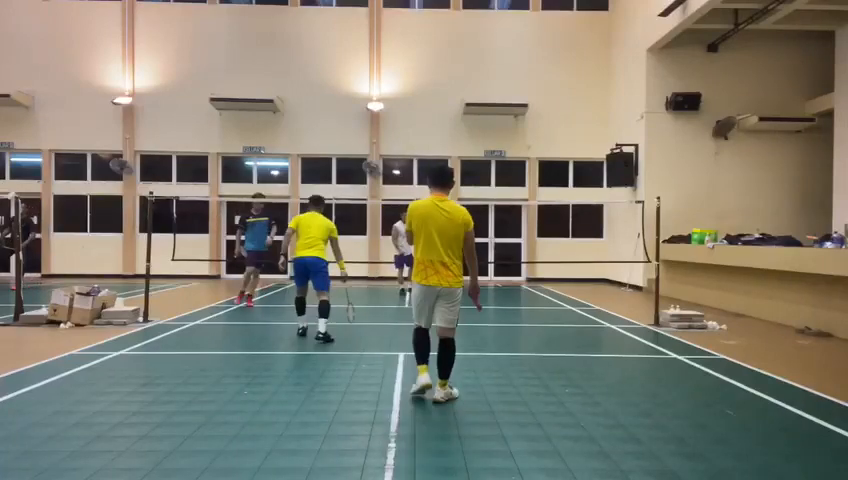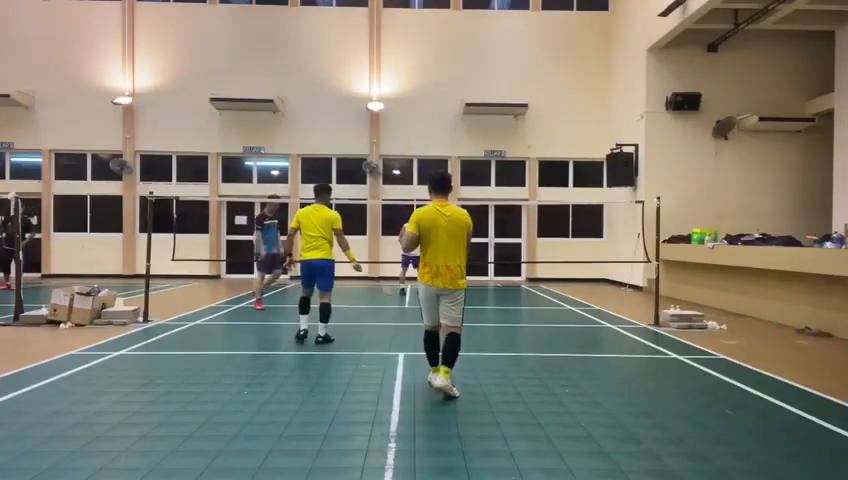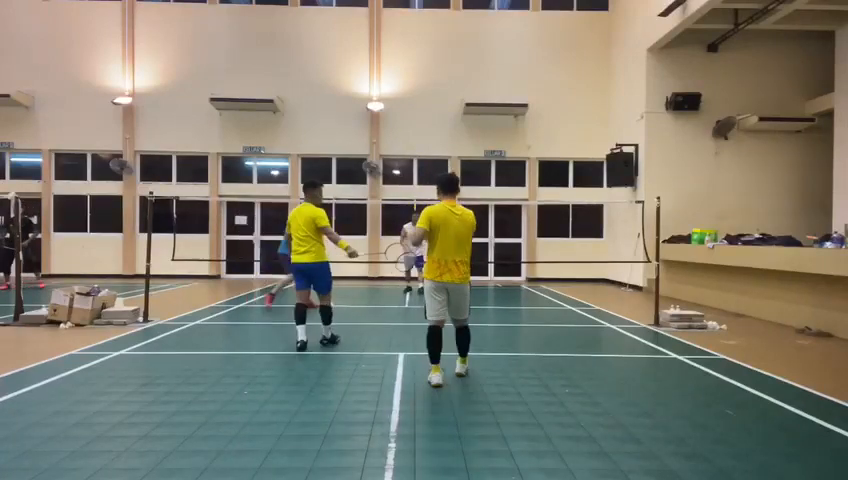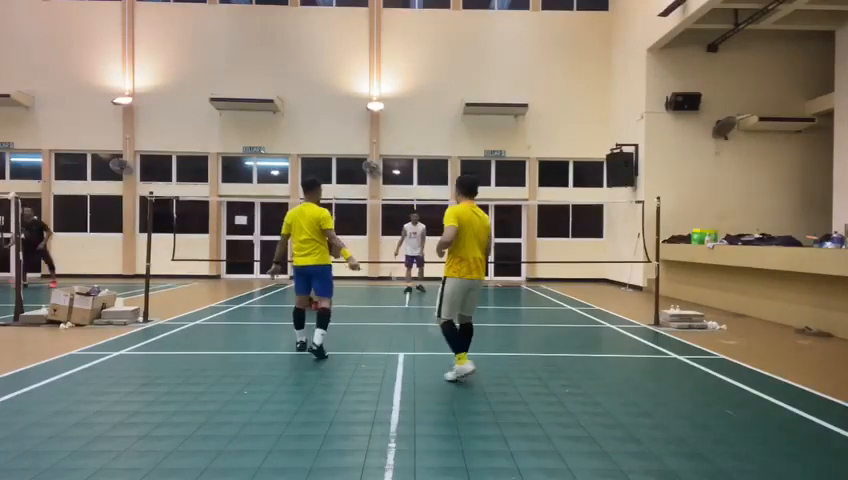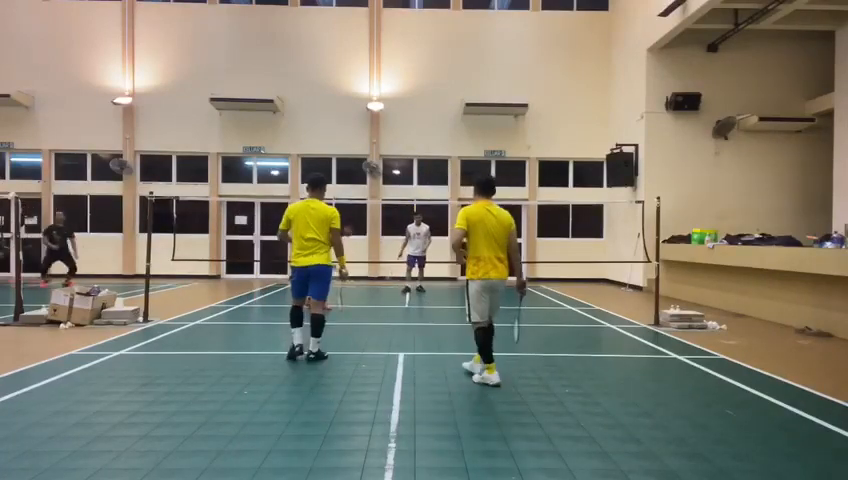
dt=0.4s
person 1, frame 1
left shoulder: (415, 208)
right shoulder: (462, 214)
right elbow: (470, 254)
right wrist: (474, 283)
left hip: (423, 280)
right hip: (451, 283)
left knee: (421, 327)
right knee: (447, 335)
left ankle: (423, 373)
right ankle: (443, 388)
person 1, frame 2
left shoulder: (420, 215)
right shoulder: (464, 216)
left elbow: (407, 247)
left wrist: (405, 232)
left hip: (428, 281)
right hip: (455, 283)
left knee: (431, 328)
right knee: (453, 331)
left ankle: (435, 373)
right ankle: (444, 376)
person 1, frame 3
left shoulder: (430, 212)
right shoulder: (469, 216)
left elbow: (415, 240)
left wrist: (415, 234)
left hip: (435, 277)
right hip: (460, 278)
left knee: (435, 324)
right knee: (461, 323)
left ankle: (435, 372)
right ankle: (462, 364)
person 1, frame 4
left shoulder: (454, 211)
right shoulder: (484, 217)
left elbow: (448, 239)
left wrist: (439, 247)
left hip: (456, 274)
right hip: (477, 276)
left knee: (445, 319)
right knee: (466, 320)
left ankle: (463, 361)
right ankle: (463, 362)
person 1, frame 5
left shoulder: (467, 212)
right shoulder: (505, 216)
left elbow: (455, 242)
right elbow: (514, 250)
left wrist: (460, 255)
right wrist: (519, 277)
left hip: (478, 276)
right hip: (500, 276)
left knee: (480, 324)
right knee: (487, 321)
left ankle: (490, 372)
right ankle: (479, 362)
person 2, frame 1
left shoulder: (299, 218)
right shoulder: (329, 223)
left elbow: (288, 235)
right elbow: (336, 248)
left wrist: (283, 255)
right wrist: (342, 268)
left hip: (300, 259)
right hip: (318, 260)
left knee: (300, 292)
right knee: (323, 295)
left ankle: (301, 326)
right ankle: (322, 330)
person 2, frame 2
left shoulder: (301, 213)
right shoulder: (332, 215)
left elbow: (290, 235)
right elbow: (341, 239)
left wrist: (289, 256)
right wrist: (352, 259)
left hip: (306, 260)
right hip: (325, 260)
left knee: (306, 294)
right knee: (325, 297)
left ankle: (303, 328)
right ankle: (321, 334)
person 2, frame 3
left shoulder: (293, 214)
right shoulder: (317, 212)
left elbow: (289, 239)
right elbow: (330, 234)
right wrist: (347, 247)
left hip: (297, 262)
right hip: (317, 262)
left knee: (301, 300)
right knee: (325, 299)
left ankle: (301, 339)
right ankle: (327, 335)
person 2, frame 4
left shoulder: (291, 214)
right shoulder: (322, 213)
left elbow: (282, 242)
right elbow: (333, 239)
left wrist: (277, 263)
right wrist: (349, 257)
left hip: (299, 265)
right hip: (320, 264)
left knee: (301, 303)
right knee: (325, 302)
left ankle: (300, 341)
right ankle: (317, 342)
person 2, frame 5
left shoulder: (292, 209)
right shoulder: (331, 212)
left elbow: (281, 236)
right elbow: (337, 241)
right wrist: (342, 265)
left hip: (299, 265)
right hip: (321, 264)
left knee: (297, 304)
right knee: (317, 307)
left ankle: (297, 344)
right ankle: (314, 350)
